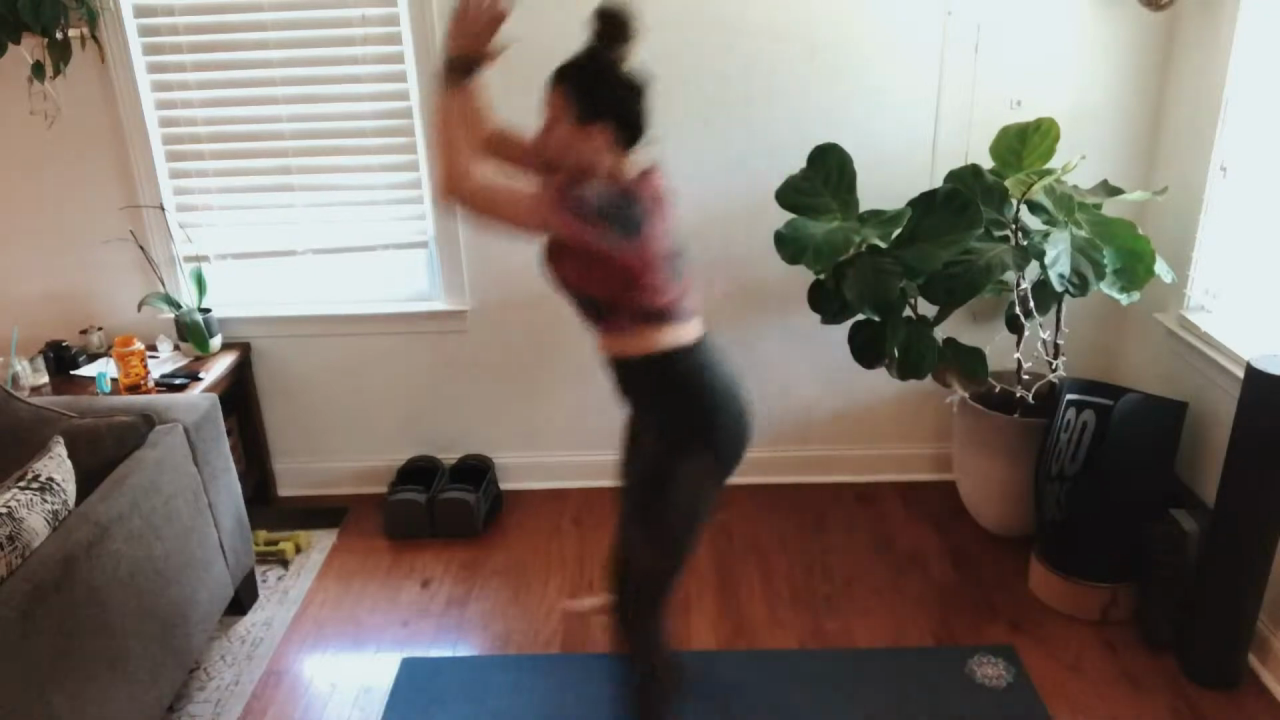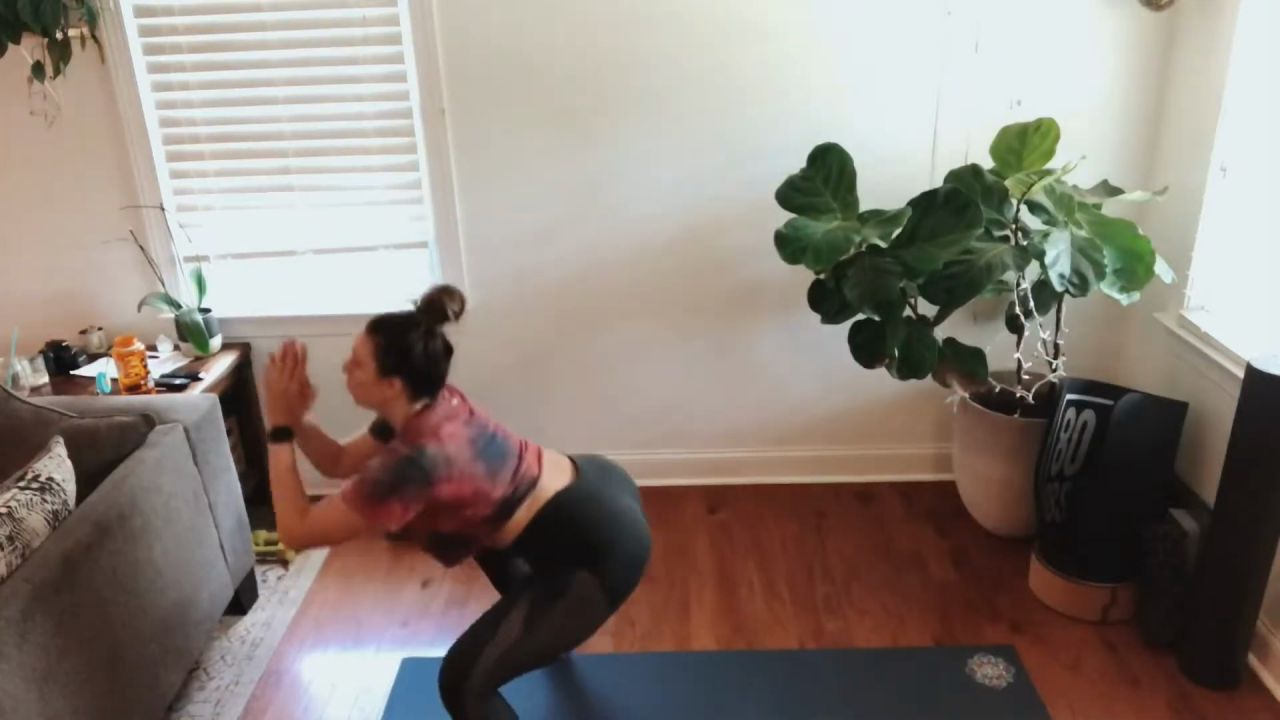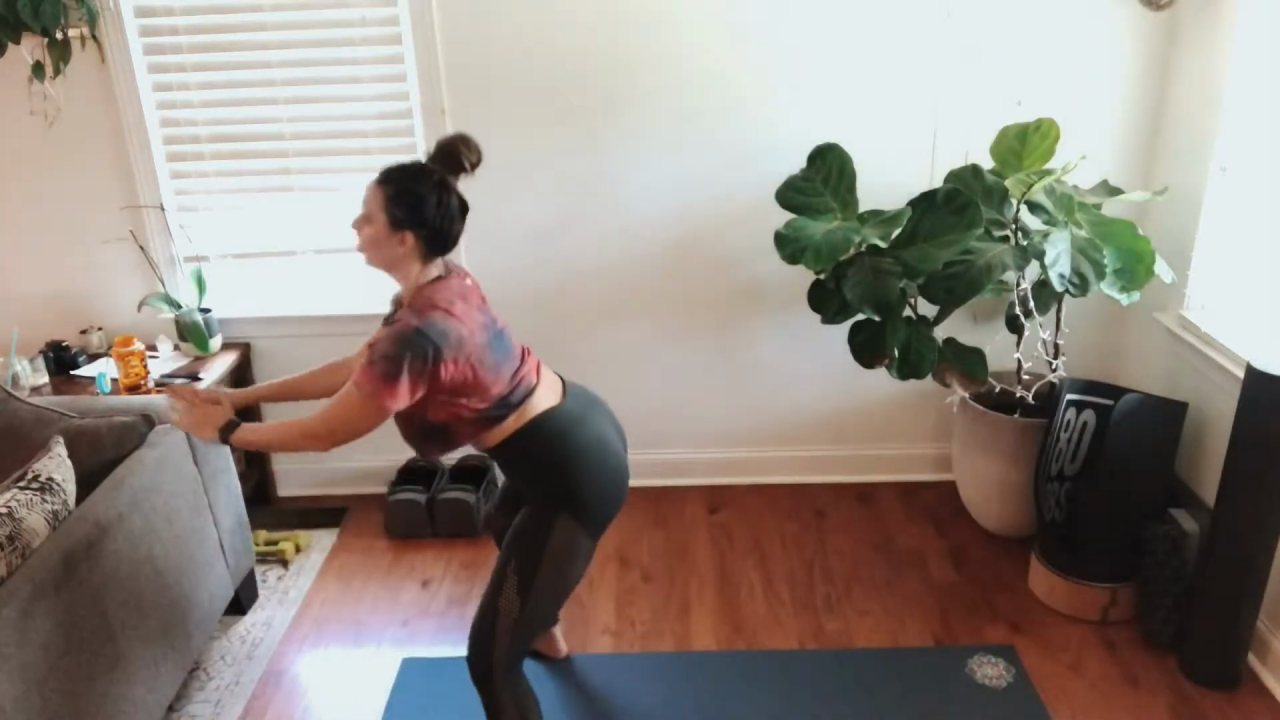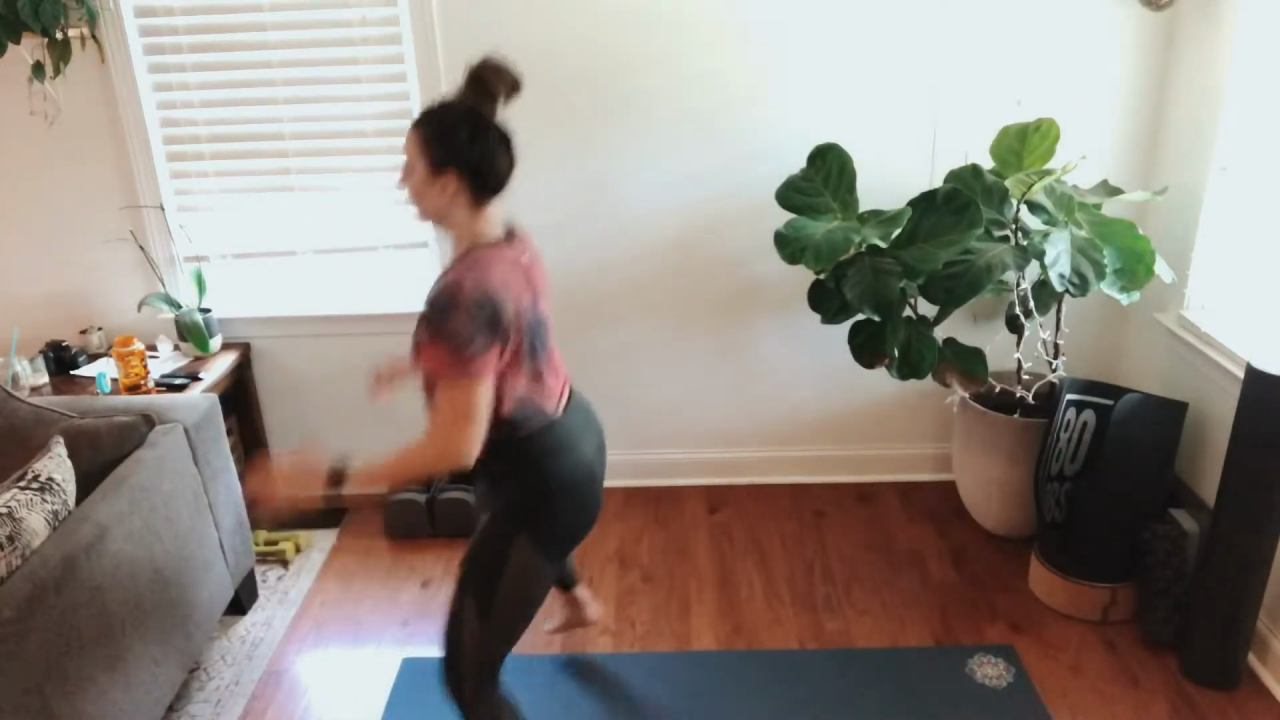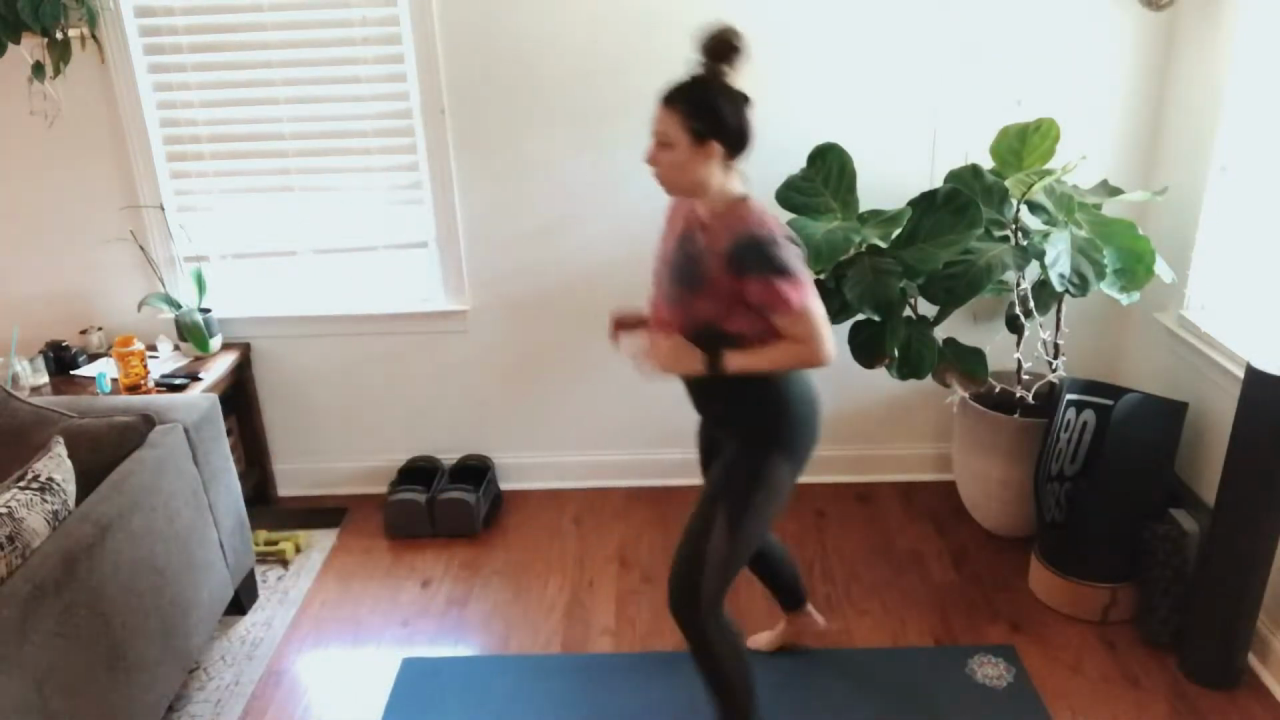
dt=1s
person 1, frame 1
left shoulder: (602, 202)
right shoulder: (616, 175)
left elbow: (462, 187)
right elbow: (487, 141)
left wrist: (459, 67)
right wrist: (468, 71)
left hip: (693, 412)
right hip: (677, 388)
left knee: (643, 603)
right knee: (638, 530)
right ankle: (638, 609)
person 1, frame 2
left shoulder: (411, 463)
right shoulder: (433, 405)
left elbow: (297, 531)
right elbow: (340, 461)
left wrist: (280, 430)
right wrist: (298, 416)
left hip: (602, 546)
right hip: (601, 486)
left knee: (462, 682)
right knee: (488, 538)
right ankle: (548, 633)
person 1, frame 3
left shoulder: (418, 333)
right shoulder: (441, 284)
left elbow: (329, 432)
right elbow: (357, 370)
left wrist: (230, 429)
right wrist: (243, 396)
left hip: (575, 472)
right hip: (580, 428)
left knee: (490, 658)
right knee: (508, 528)
right ankle: (545, 633)
person 1, frame 4
left shoulder: (464, 295)
right shoulder: (510, 243)
left elbow: (457, 447)
left wrist: (332, 480)
right wrist: (419, 367)
left hip: (545, 482)
right hip: (573, 433)
right knee: (517, 538)
right ankle: (574, 599)
person 1, frame 5
left shoulder: (756, 240)
right shoulder: (684, 211)
left elbow: (819, 348)
left wrist: (704, 361)
right wrist: (647, 320)
left hip: (769, 427)
right hip: (722, 413)
left knee: (691, 596)
right knee: (733, 532)
right ankle: (802, 615)
